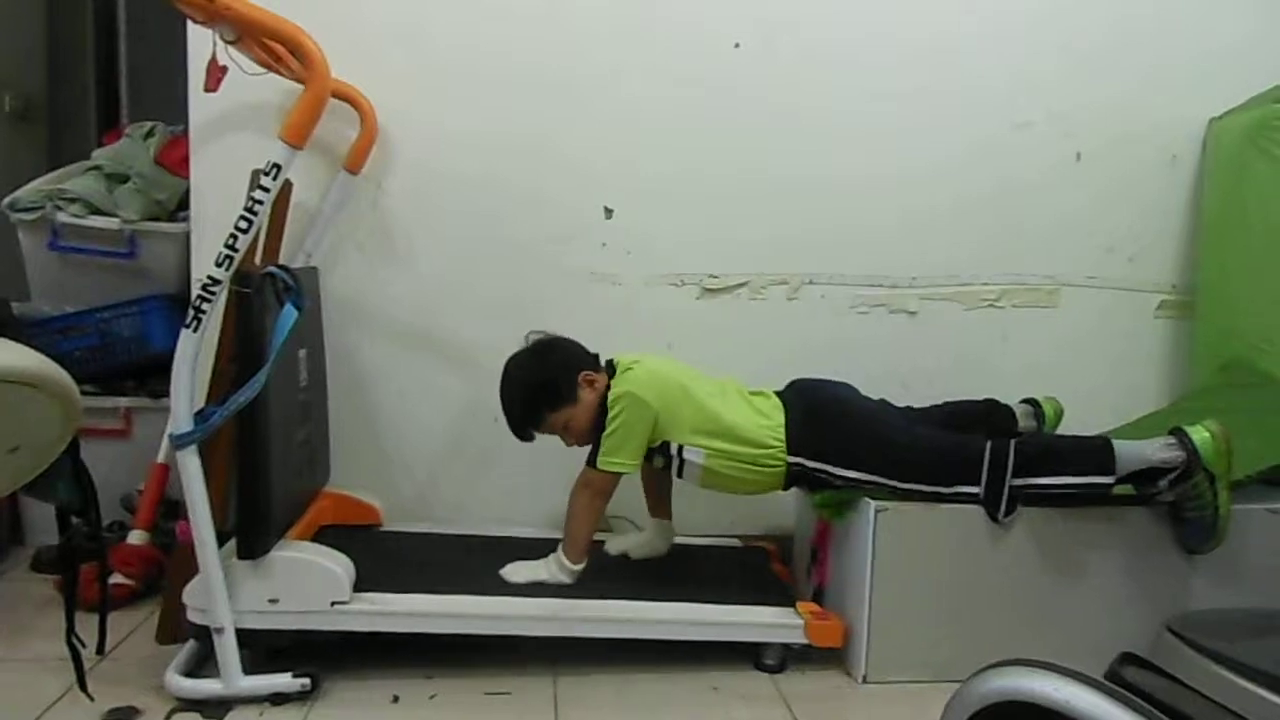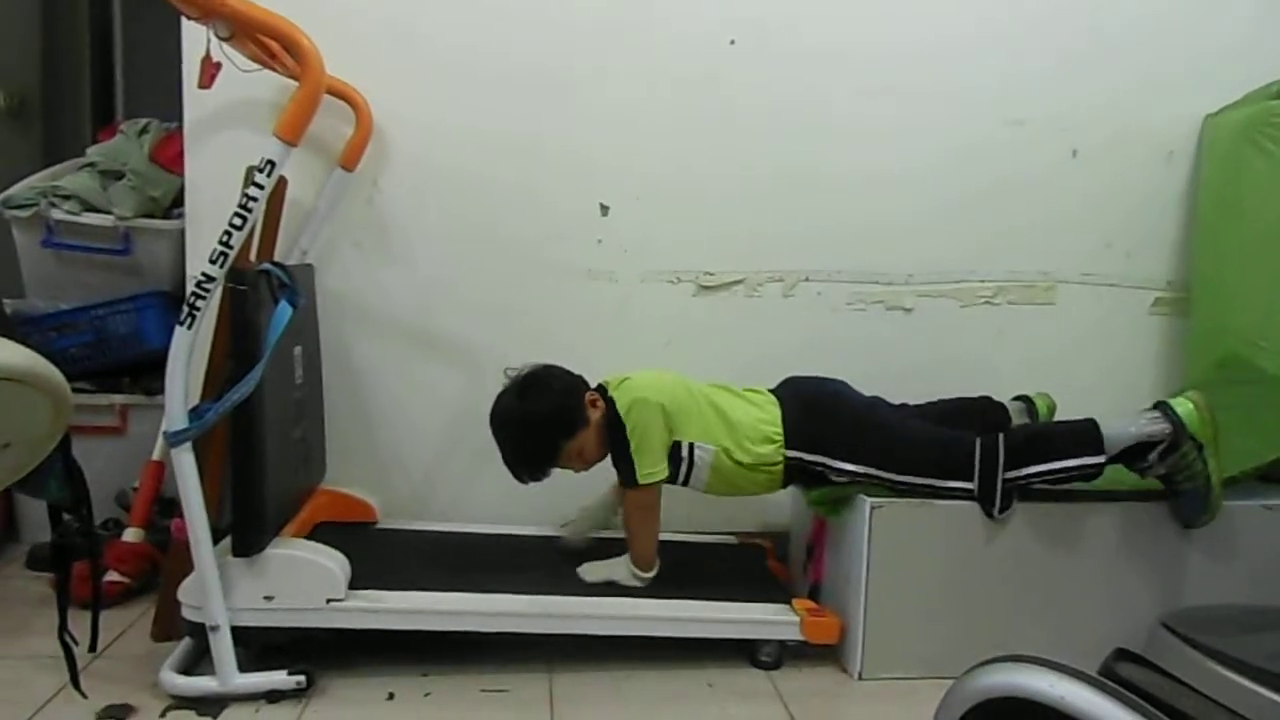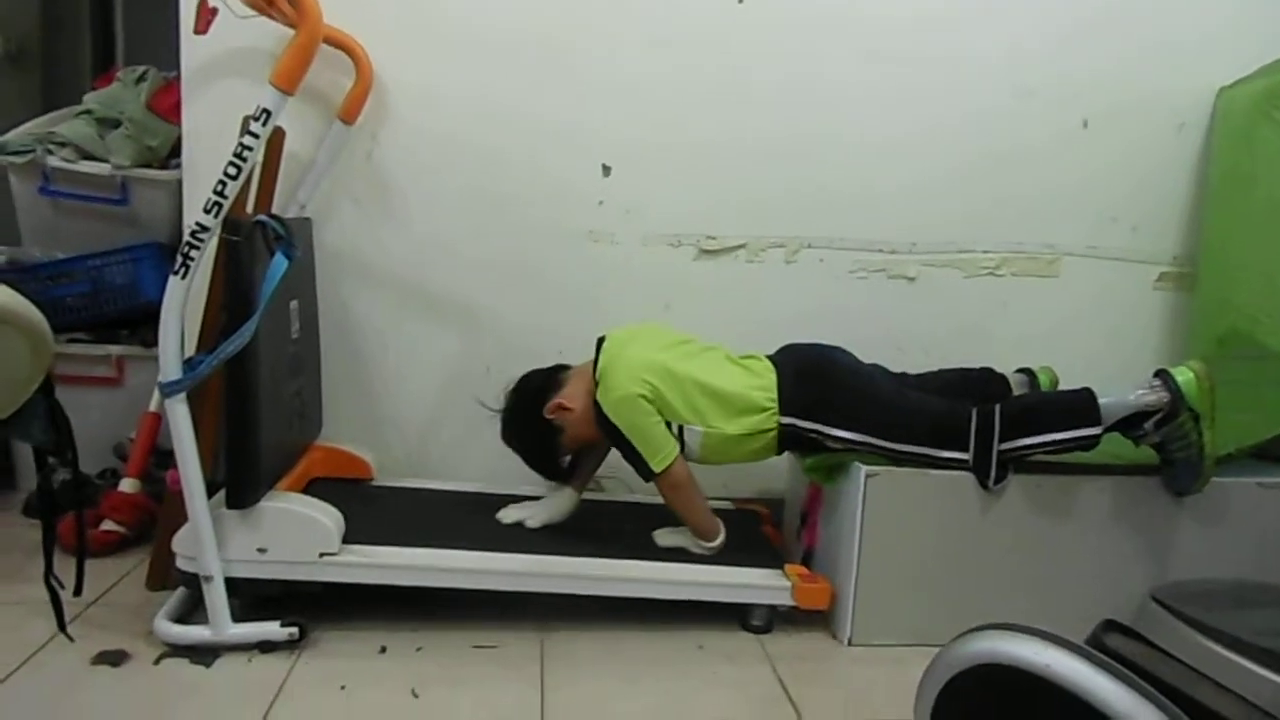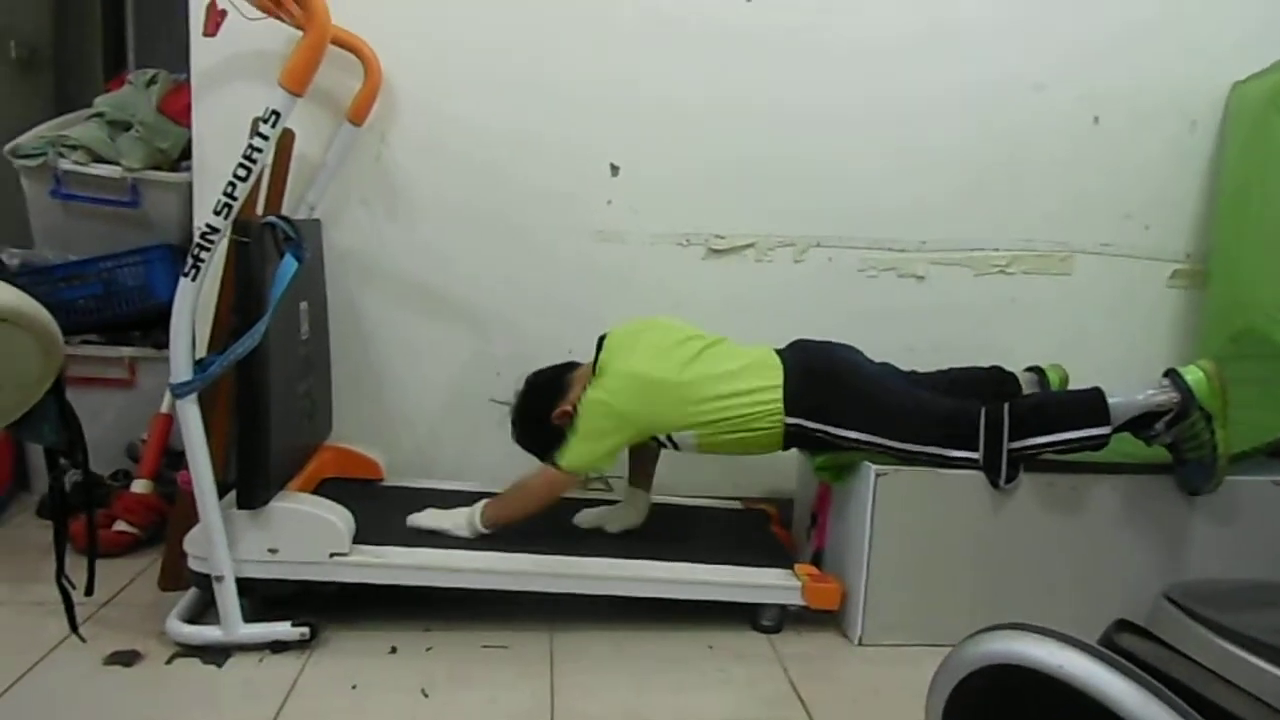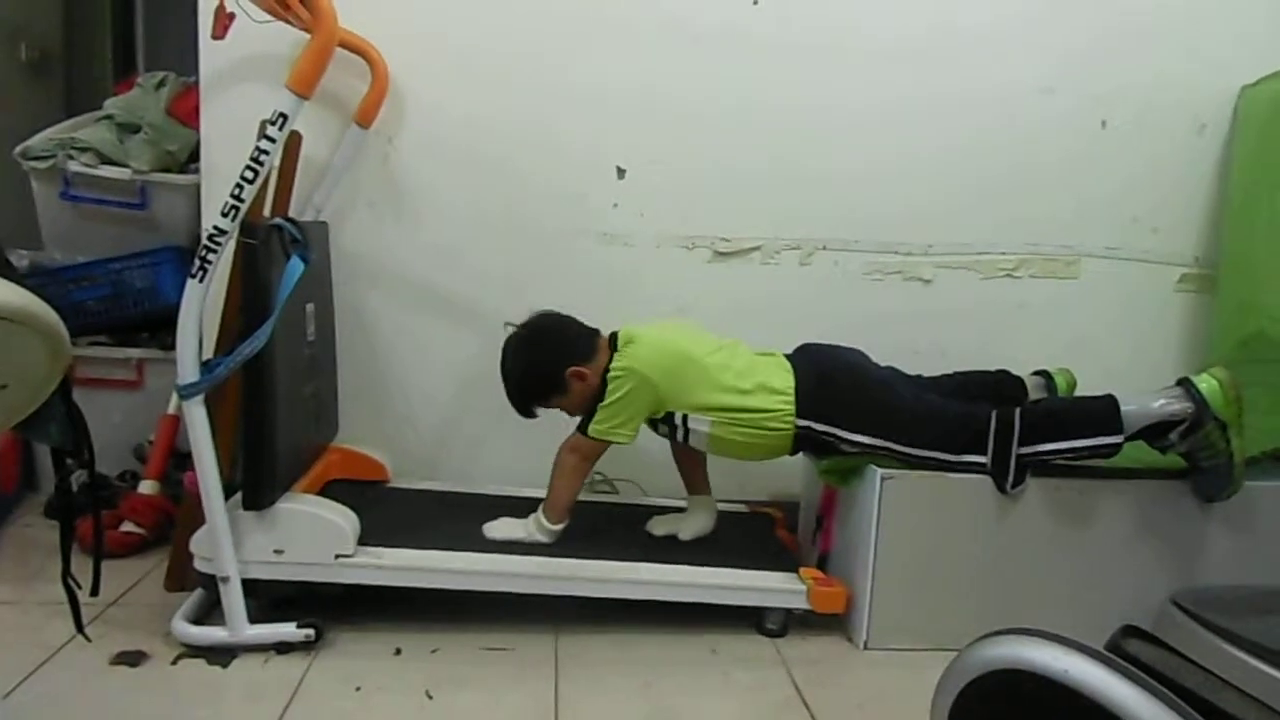
dt=1s
person 1, frame 1
left shoulder: (628, 394)
right shoulder: (632, 371)
left elbow: (593, 488)
right elbow: (657, 457)
left wrist: (565, 563)
right wrist: (657, 534)
left hip: (816, 441)
right hip: (806, 413)
left knee: (980, 471)
right knee: (922, 427)
left ankle: (1175, 456)
person 1, frame 2
left shoulder: (631, 404)
right shoulder: (614, 405)
left elbow: (641, 503)
right elbow: (635, 486)
left wrist: (632, 567)
right wrist: (593, 519)
left hip: (815, 434)
right hip: (799, 412)
left knee: (979, 466)
right knee: (921, 425)
left ankle: (1158, 431)
right ankle: (1017, 412)
person 1, frame 3
left shoulder: (619, 394)
right shoulder: (612, 349)
left elbow: (674, 478)
right elbow: (605, 438)
left wrist: (707, 538)
right wrist: (559, 498)
left hip: (807, 404)
right hip: (799, 372)
left knee: (974, 437)
right knee: (918, 395)
left ankle: (1155, 400)
person 1, frame 4
left shoulder: (608, 400)
right shoulder: (626, 341)
left elbow: (549, 483)
left wrist: (469, 519)
right wrist: (631, 505)
left hip: (814, 402)
right hip: (805, 367)
left knee: (981, 436)
right knee: (923, 393)
left ankle: (1165, 401)
person 1, frame 5
left shoulder: (630, 372)
right shoulder: (637, 342)
left elbow: (578, 454)
right elbow: (684, 419)
left wrist: (543, 525)
right wrist: (698, 507)
left hip: (824, 408)
right hip: (814, 376)
left knee: (989, 440)
right knee: (933, 397)
left ankle: (1182, 408)
